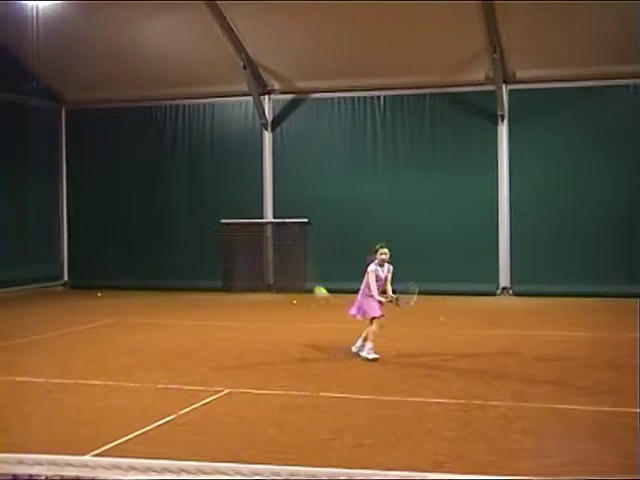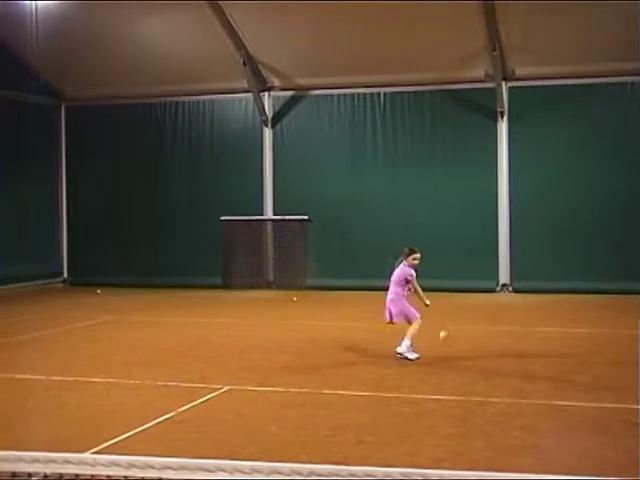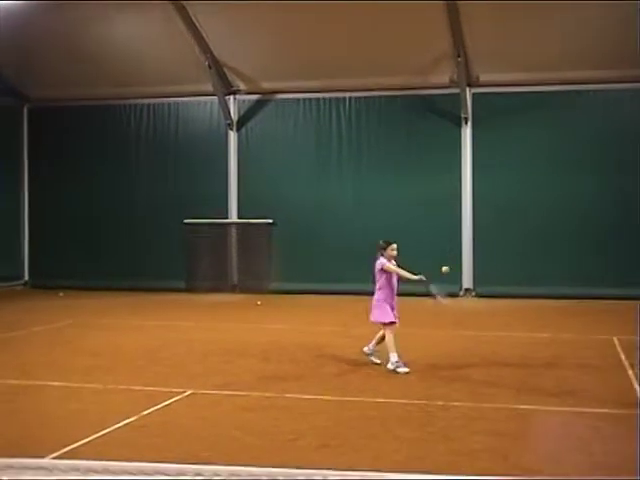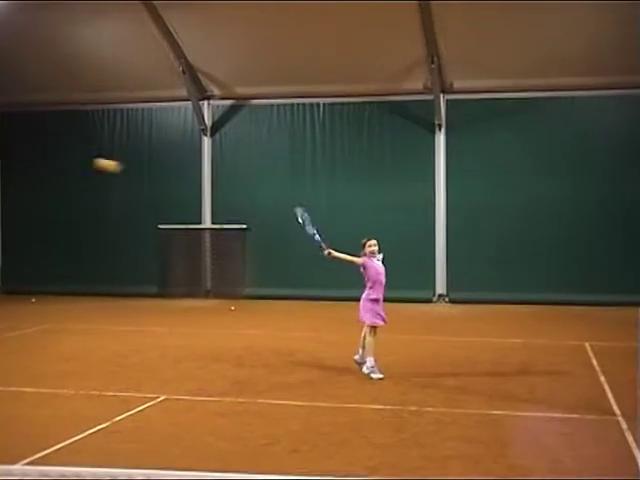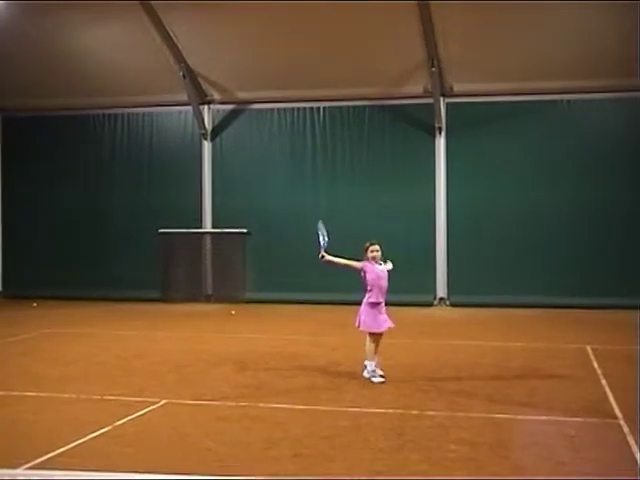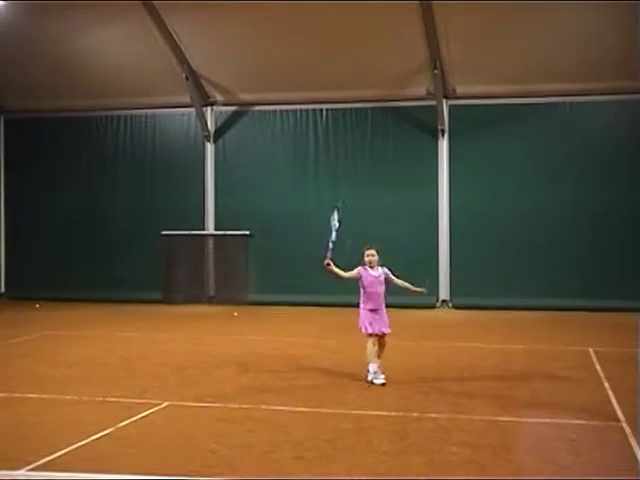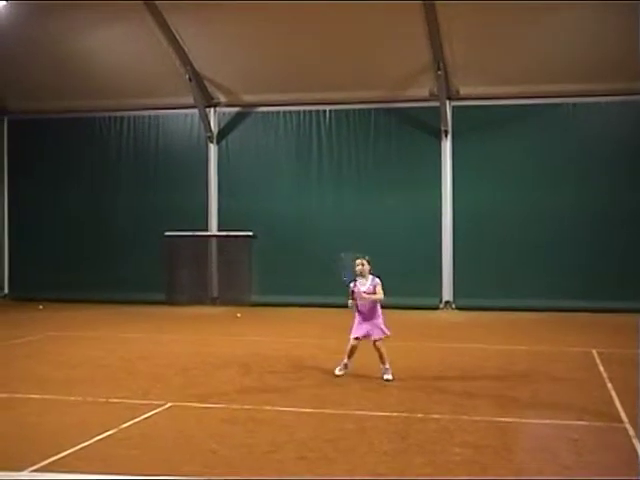
dt=0.3s
person 1, frame 1
left shoulder: (389, 268)
right shoulder: (372, 268)
left elbow: (387, 284)
right elbow: (372, 285)
left wrist: (390, 294)
right wrist: (377, 297)
left hip: (373, 299)
right hip: (366, 297)
left knee: (374, 324)
right knee: (376, 320)
left ankle: (358, 346)
right ankle: (368, 349)
person 1, frame 2
left shoulder: (401, 266)
right shoulder: (409, 272)
right elbow: (416, 289)
right wrist: (425, 300)
left hip: (393, 299)
right hip: (398, 300)
left knee: (413, 322)
right knee: (416, 321)
left ankle: (404, 349)
right ankle: (404, 347)
person 1, frame 3
left shoulder: (389, 263)
right shoulder: (382, 263)
right elbow: (397, 271)
right wrist: (414, 277)
left hip: (388, 301)
right hip: (382, 301)
left knee: (387, 329)
right knee: (389, 330)
left ankle: (370, 348)
right ankle: (394, 361)
person 1, frame 4
left shoulder: (378, 262)
right shoulder: (365, 261)
right elbow: (349, 258)
right wrist: (332, 253)
left hip: (377, 300)
right hip: (370, 300)
left knee: (369, 330)
right knee: (371, 332)
left ankle: (361, 356)
right ankle: (370, 366)
person 1, frame 5
left shoulder: (381, 266)
right shoulder: (364, 266)
right elbow: (345, 262)
left wrist: (389, 266)
right wrist: (326, 257)
left hip: (380, 305)
right hip: (369, 305)
left knee: (378, 336)
right knee: (372, 337)
left ankle: (372, 364)
right ankle: (370, 370)
person 1, frame 6
left shoulder: (383, 271)
right shoulder: (361, 271)
left elbow: (397, 281)
right elbow: (346, 275)
left wrist: (414, 288)
right wrist: (332, 267)
left hip: (380, 310)
right hip: (367, 310)
left knee: (382, 341)
right knee: (371, 339)
left ankle: (374, 367)
right ankle: (372, 373)
person 1, frame 7
left shoulder: (375, 281)
right shoulder: (353, 284)
left elbow: (381, 297)
right elbow: (352, 302)
left wrist: (367, 296)
right wrist: (352, 303)
left hip: (374, 318)
right hip: (361, 319)
left knee: (378, 345)
right knee: (353, 344)
left ankle: (386, 369)
right ankle: (344, 364)
